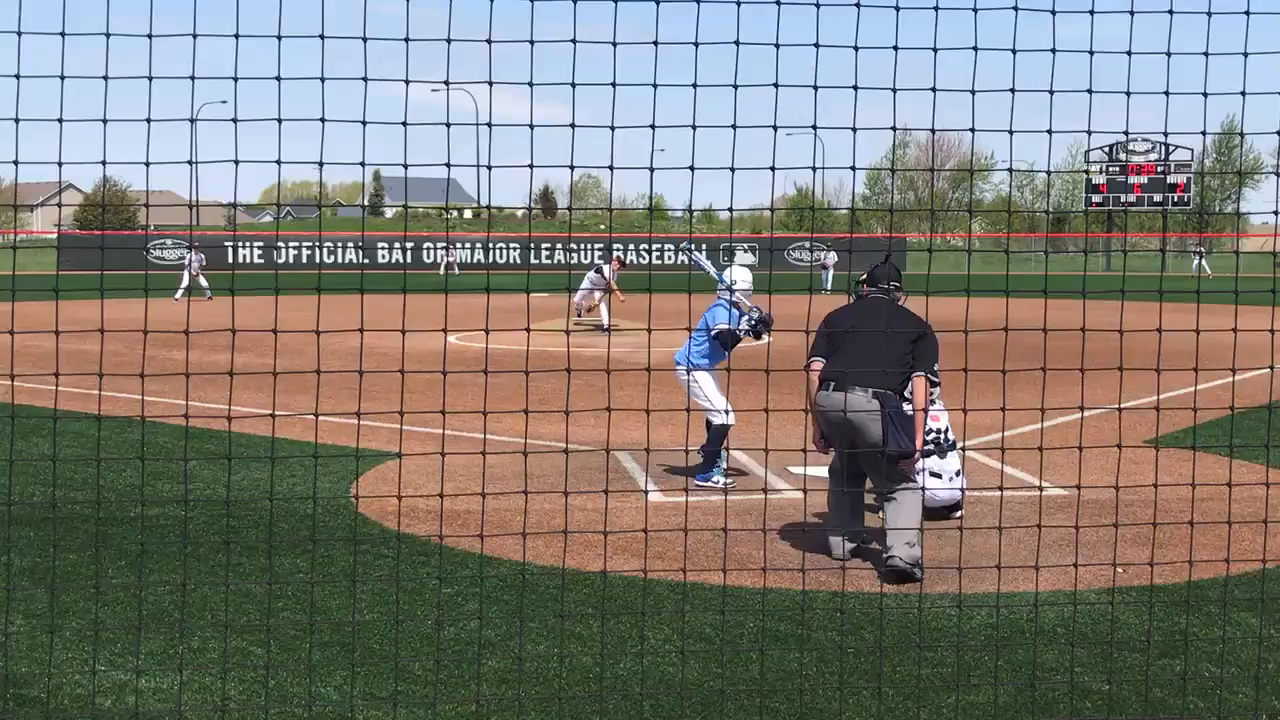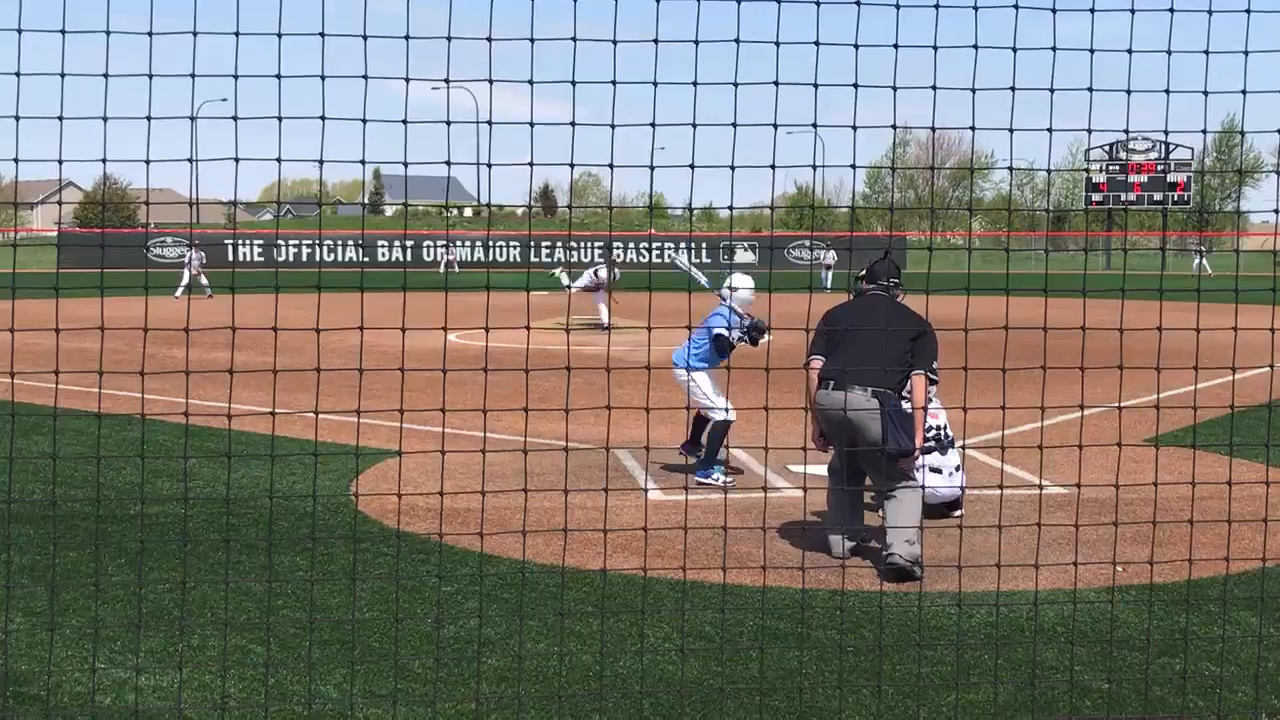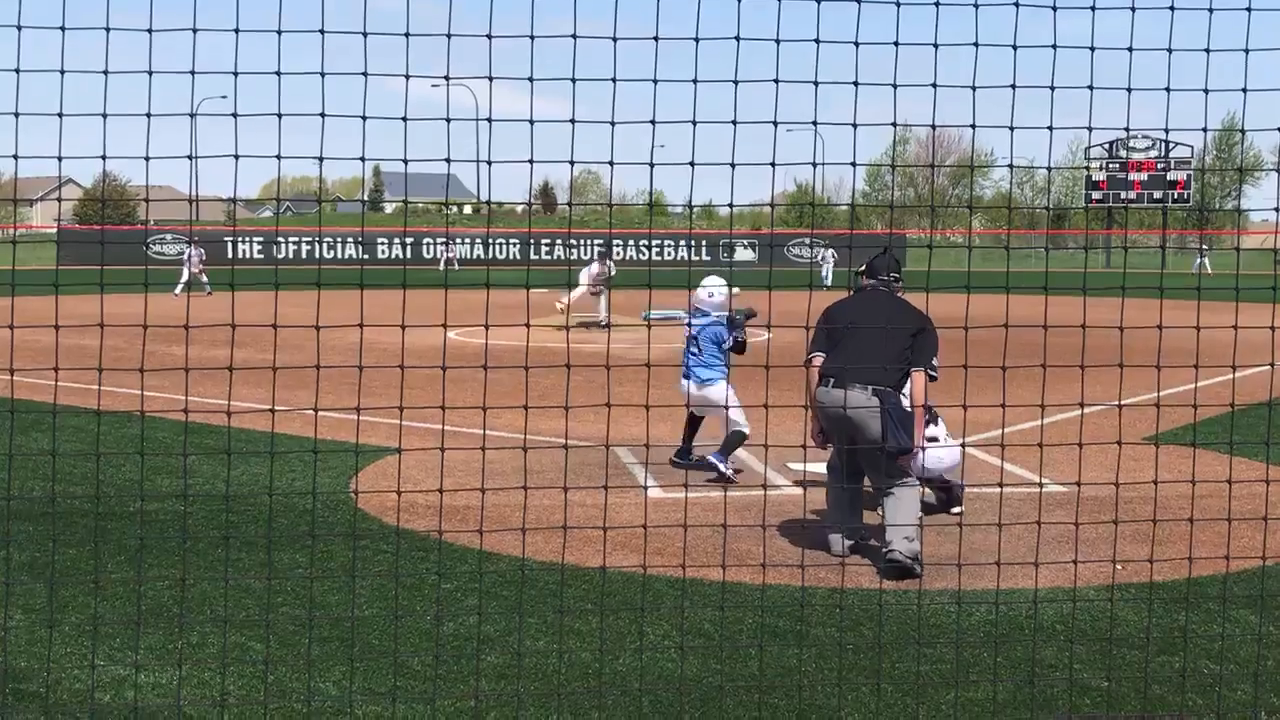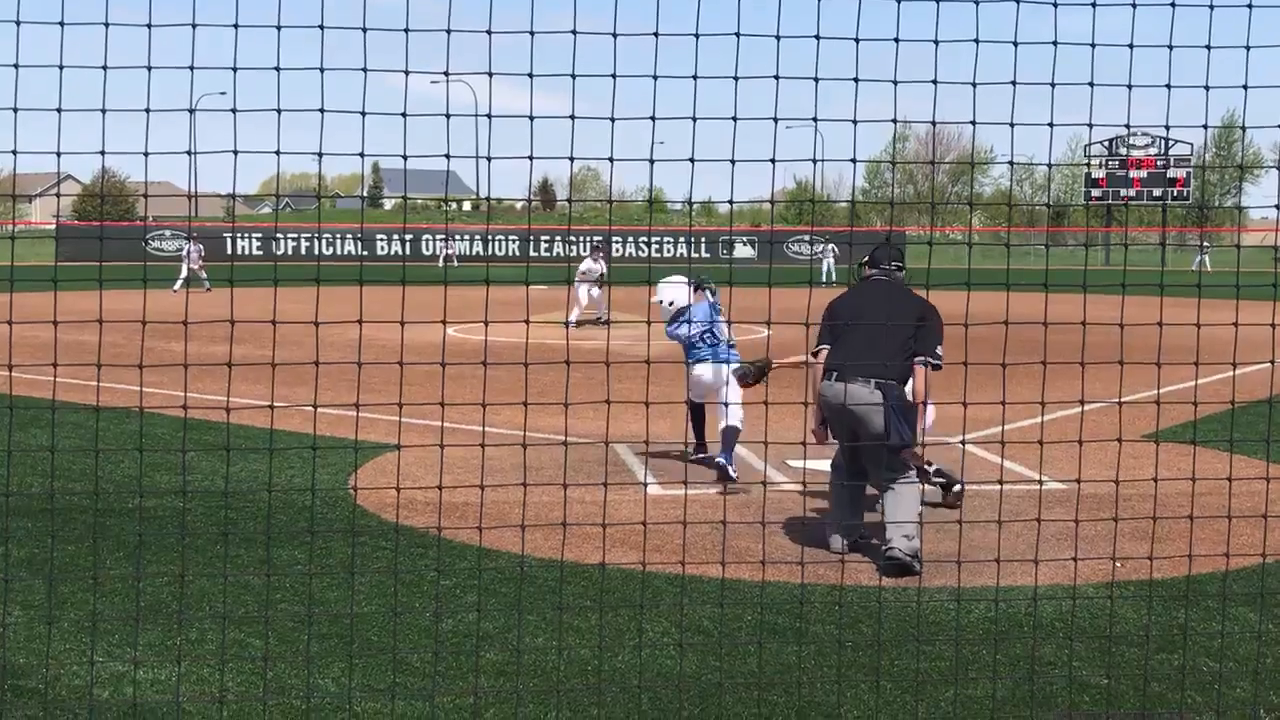
dt=0.2s
person 1, frame 1
left shoulder: (838, 315)
right shoulder: (917, 325)
left elbow: (814, 370)
right elbow: (920, 382)
left wrist: (817, 424)
right wrist: (918, 437)
left hip: (830, 400)
right hip: (876, 404)
left knee: (845, 470)
right knee: (902, 484)
left ankle: (843, 541)
right ankle: (902, 555)
person 1, frame 2
left shoulder: (836, 313)
right shoulder: (917, 323)
left elbow: (814, 368)
right elbow: (919, 381)
left wrist: (817, 422)
right wrist: (917, 436)
left hip: (830, 398)
right hip: (875, 403)
left knee: (845, 468)
right knee: (901, 482)
left ankle: (843, 539)
right ankle: (902, 552)
person 1, frame 3
left shoulder: (837, 308)
right shoulder: (918, 319)
left elbow: (815, 363)
right elbow: (918, 378)
left wrist: (816, 418)
right wrist: (916, 433)
left hip: (829, 396)
right hip: (875, 401)
left knee: (844, 466)
right knee: (899, 480)
left ankle: (842, 538)
right ankle: (902, 549)
person 1, frame 4
left shoulder: (842, 300)
right shoulder: (922, 307)
left elbow: (821, 356)
right elbow: (922, 367)
left wrist: (818, 410)
right wrist: (917, 420)
left hip: (834, 389)
right hip: (880, 394)
left knee: (848, 463)
right knee: (898, 476)
left ankle: (842, 536)
right ankle: (900, 548)
person 2, frame 1
left shoulder: (733, 309)
right shoulder: (721, 310)
left elbow: (755, 332)
right elbow: (727, 342)
left wrist: (758, 324)
right wrist: (746, 324)
left hip: (699, 368)
right hip: (693, 369)
left knee: (716, 409)
right knee: (723, 416)
left ankle: (711, 450)
right ankle: (705, 473)
person 2, frame 2
left shoulder: (732, 315)
right shoulder: (722, 316)
left elbow: (753, 340)
right elbow: (722, 348)
left wrist: (752, 331)
right wrist: (742, 332)
left hip: (688, 367)
right hip: (690, 370)
left knee: (710, 406)
right knee: (724, 415)
left ankle: (692, 445)
right ankle: (706, 471)
person 2, frame 3
left shoulder: (692, 318)
right shoulder: (719, 324)
right elbow: (740, 349)
left wrist: (735, 321)
right wrist: (738, 326)
left hip: (688, 384)
right hip: (714, 385)
left knee: (698, 409)
right knee: (740, 429)
left ankle: (684, 452)
right ankle: (720, 457)
person 2, frame 4
left shoulder: (672, 330)
right shoulder: (708, 303)
left hip: (701, 369)
right hip: (730, 366)
left knee: (695, 399)
right knee: (732, 419)
right ankle: (726, 456)
